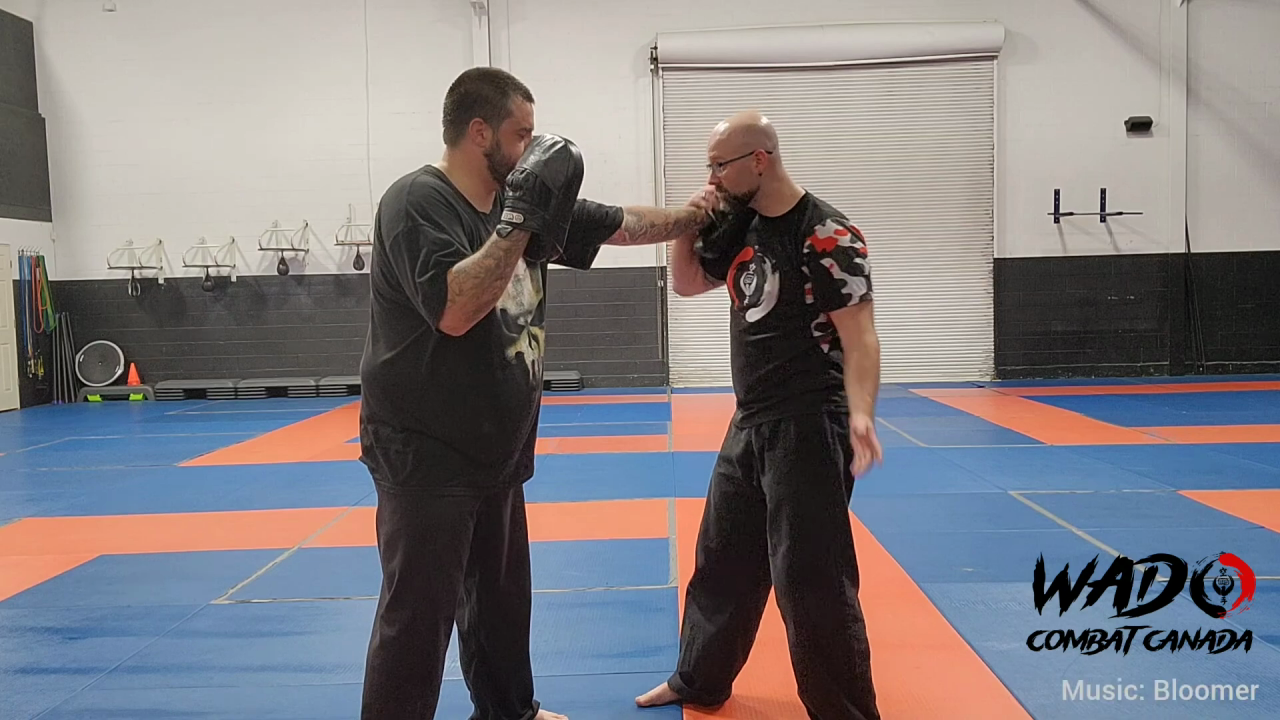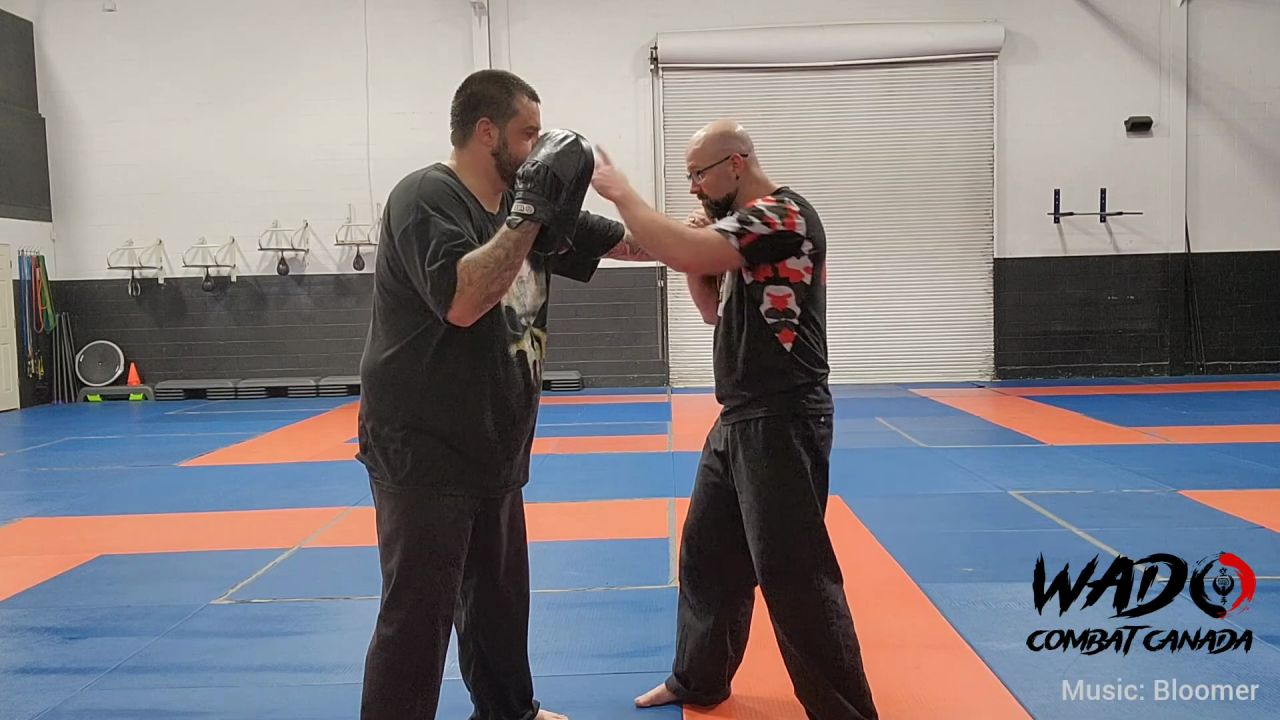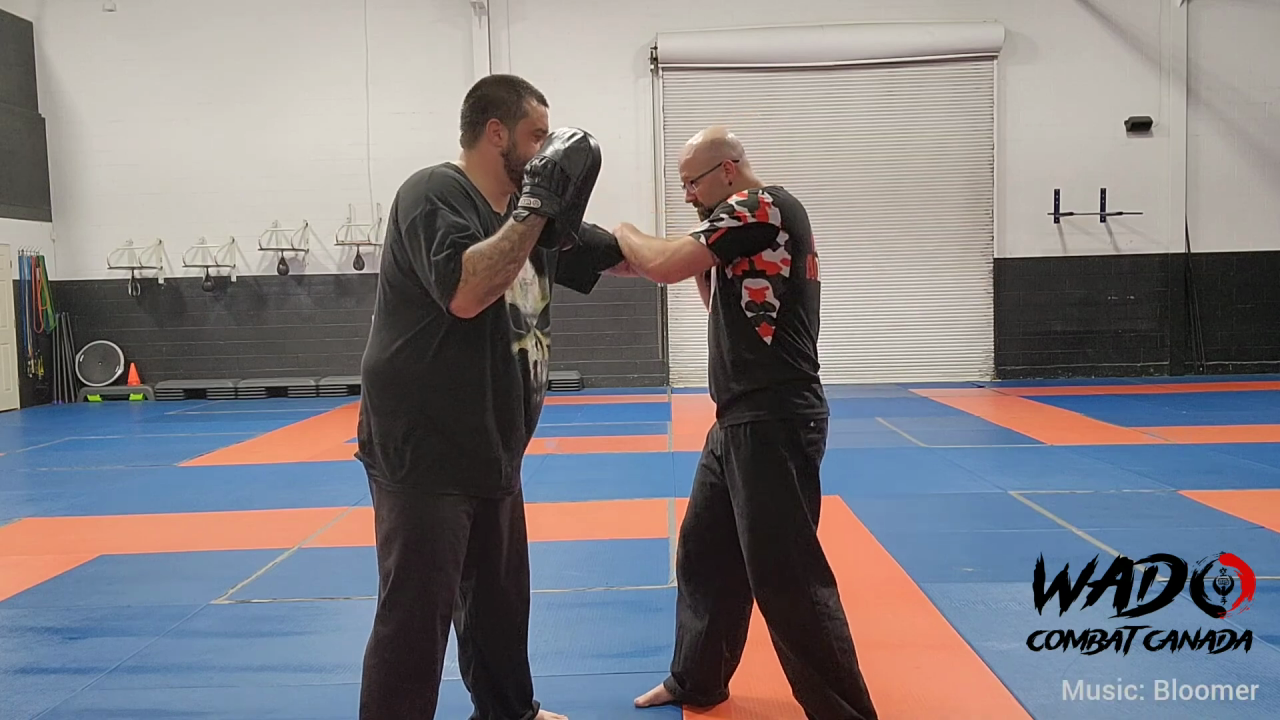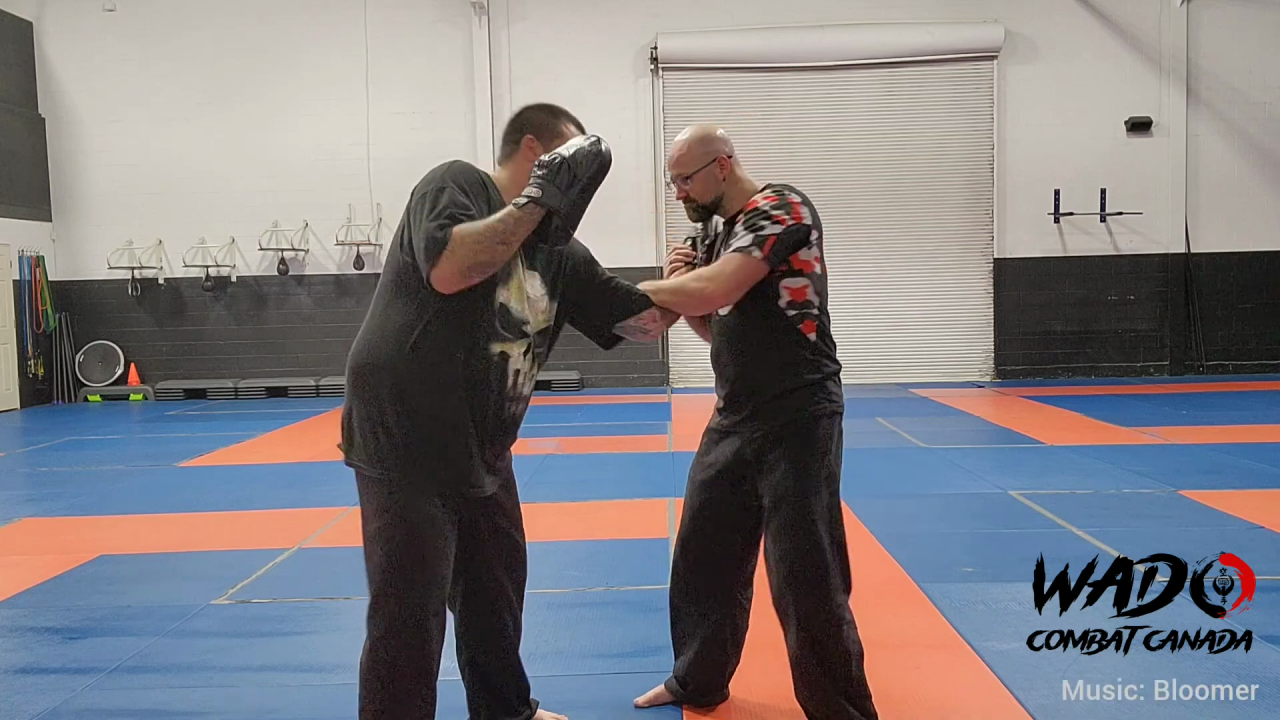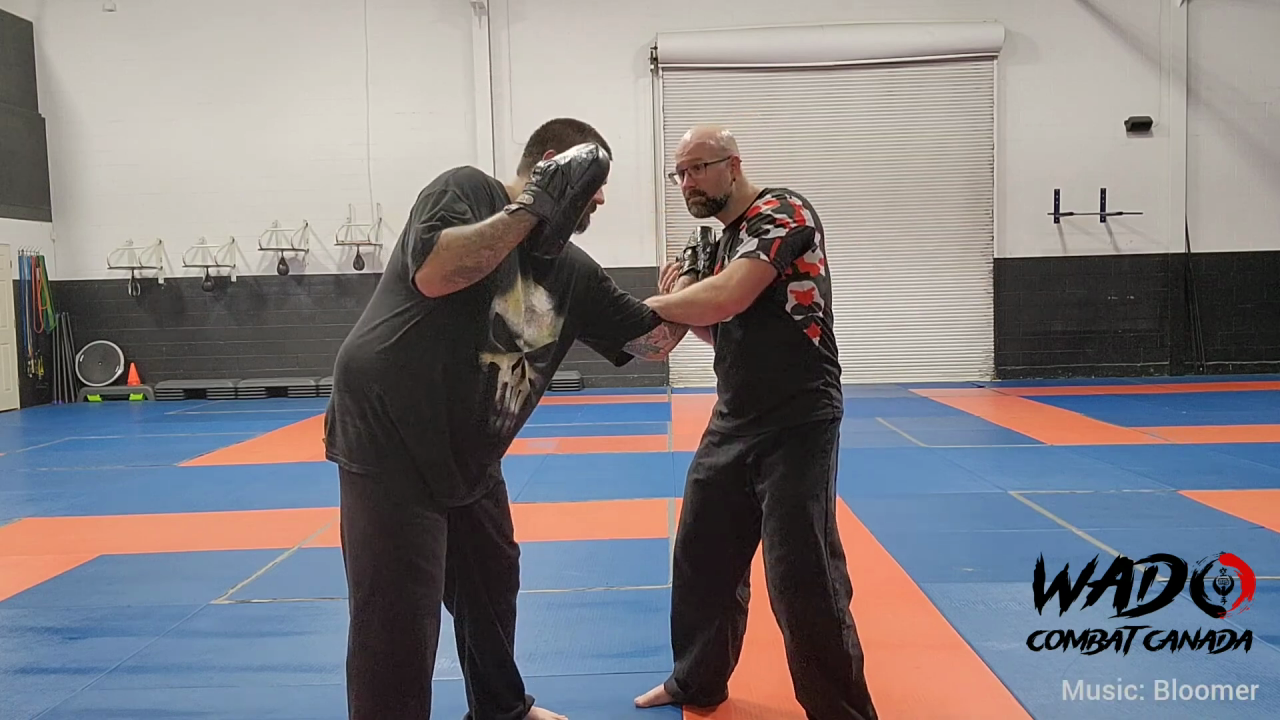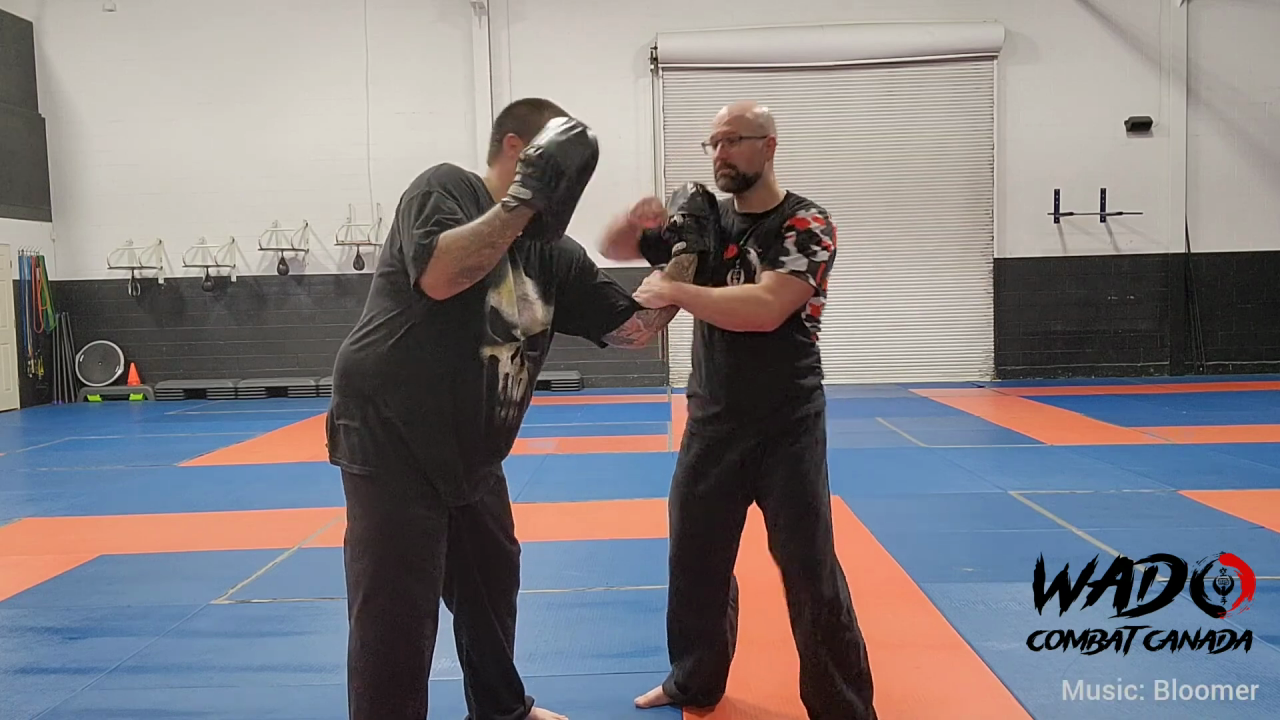
dt=0.5s
person 1, frame 1
left shoulder: (515, 199)
right shoulder: (417, 202)
left elbow: (620, 224)
right elbow: (454, 310)
left wrist: (700, 215)
right wrist: (519, 221)
left hip: (493, 450)
right hip: (425, 454)
left knee: (501, 597)
right knee: (418, 615)
person 1, frame 2
left shoulder: (522, 204)
right shoulder: (425, 197)
left elbow: (618, 238)
right elbow: (462, 301)
right wrist: (529, 213)
left hip: (492, 451)
right hip: (423, 454)
left knee: (500, 598)
right knee: (417, 615)
person 1, frame 3
left shoulder: (528, 209)
right shoulder: (433, 193)
left elbow: (622, 253)
right elbow: (467, 293)
right wrist: (535, 208)
left hip: (491, 450)
right hip: (422, 452)
left knee: (501, 597)
right knee: (416, 615)
person 1, frame 4
left shoulder: (560, 253)
right shoulder: (457, 183)
left elbow: (644, 319)
right elbow: (448, 268)
right wrist: (538, 199)
left hip: (480, 446)
right hip: (404, 442)
left knee: (496, 586)
right knee: (408, 615)
person 1, frame 5
left shoulder: (573, 271)
right shoulder: (466, 189)
left elbow: (654, 336)
right elbow: (434, 274)
right wrist: (530, 207)
left hip: (469, 452)
right hip: (389, 436)
left knee: (492, 586)
right knee: (398, 617)
person 1, frame 6
left shoulder: (553, 251)
right shoulder: (445, 189)
left elbow: (632, 325)
right elbow: (439, 276)
left wrist: (686, 266)
right wrist: (526, 198)
left hip: (470, 451)
right hip: (390, 441)
left knee: (492, 586)
right knee: (395, 617)
person 2, frame 1
left shoulder: (825, 232)
right shoulder: (741, 225)
left elbow: (858, 336)
right elbow: (685, 282)
left wrist: (861, 413)
left hip: (807, 429)
right hip: (749, 424)
left knee: (810, 579)
right knee: (722, 559)
person 2, frame 2
left shoulder: (784, 214)
right shoulder: (740, 224)
left elbow: (680, 250)
right elbow: (718, 312)
left wrist: (619, 191)
right wrist: (697, 264)
left hip: (782, 423)
right hip: (741, 419)
left knee: (794, 573)
right knee: (707, 554)
person 2, frame 3
left shoulder: (764, 207)
right shoulder: (748, 229)
left elbow: (662, 264)
left wrist: (625, 231)
right wrist: (705, 267)
left hip: (774, 422)
right hip: (741, 421)
left knee: (786, 576)
right knee: (705, 554)
person 2, frame 4
left shoulder: (779, 208)
right shoulder: (716, 238)
left elbow: (714, 290)
left wrist: (647, 288)
right wrist: (678, 281)
left hip: (797, 423)
right hip: (733, 422)
left knee: (806, 579)
right knee: (703, 557)
person 2, frame 5
left shoulder: (782, 212)
right shoulder: (715, 245)
left elbow: (726, 298)
left wrist: (656, 304)
right wrist: (680, 295)
left hip: (797, 426)
right hip: (732, 423)
left knee: (802, 578)
right knee: (701, 558)
person 2, frame 6
left shoulder: (806, 224)
left elbow: (765, 310)
right elbow: (616, 248)
left wrist: (672, 291)
right wrist: (637, 225)
left hip: (788, 427)
right hip: (713, 425)
left knee: (810, 573)
right knee: (695, 561)
